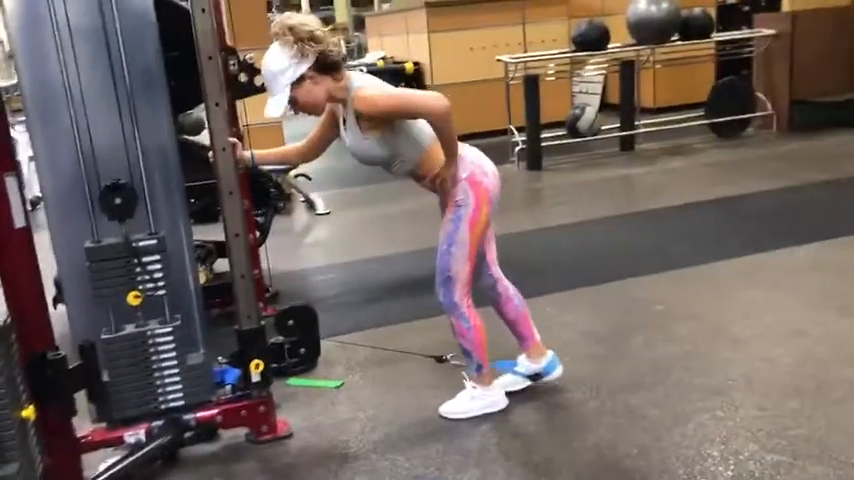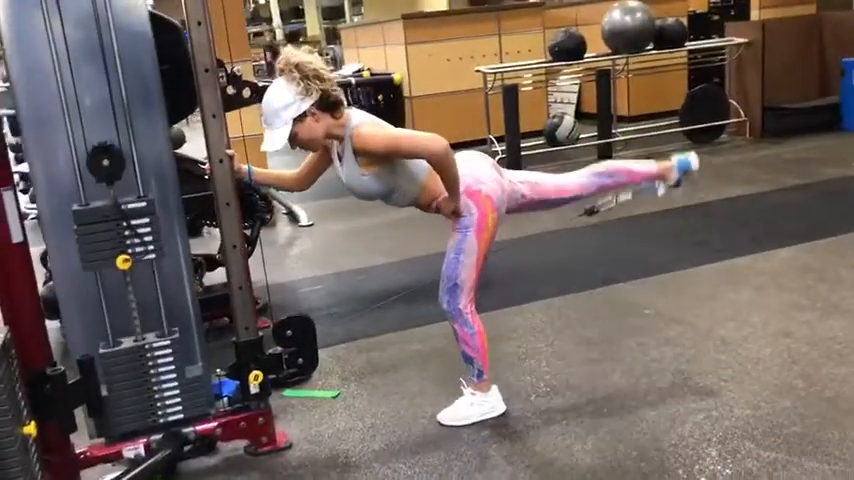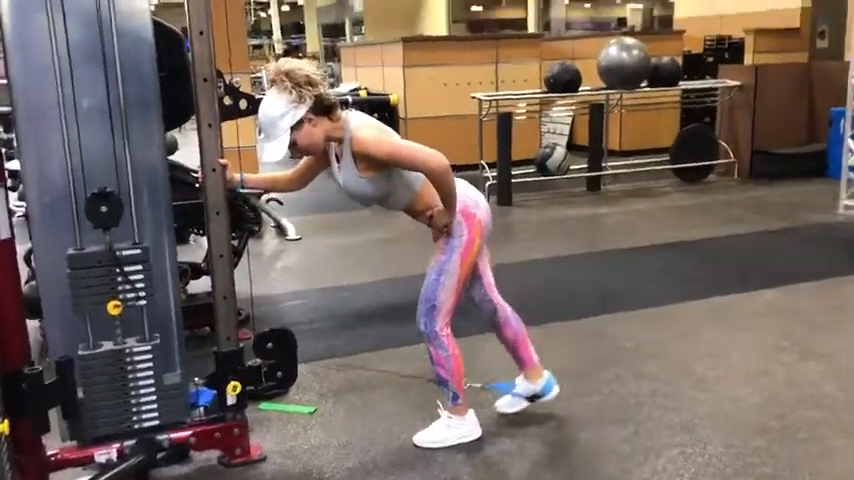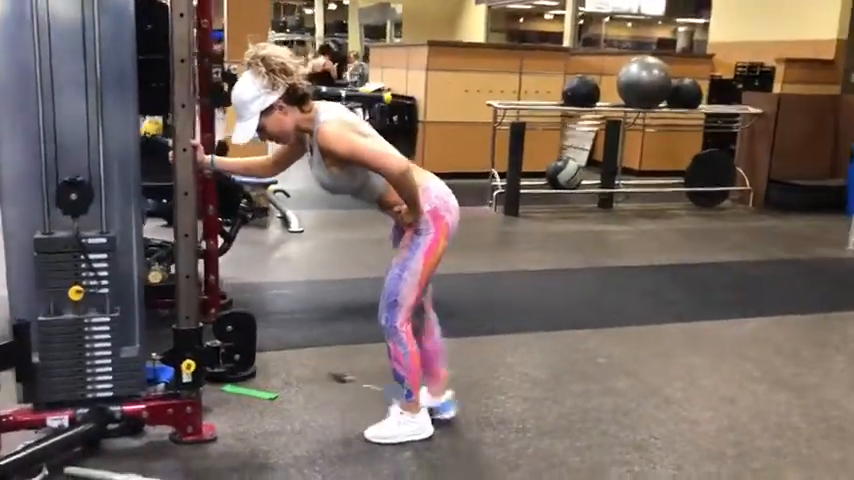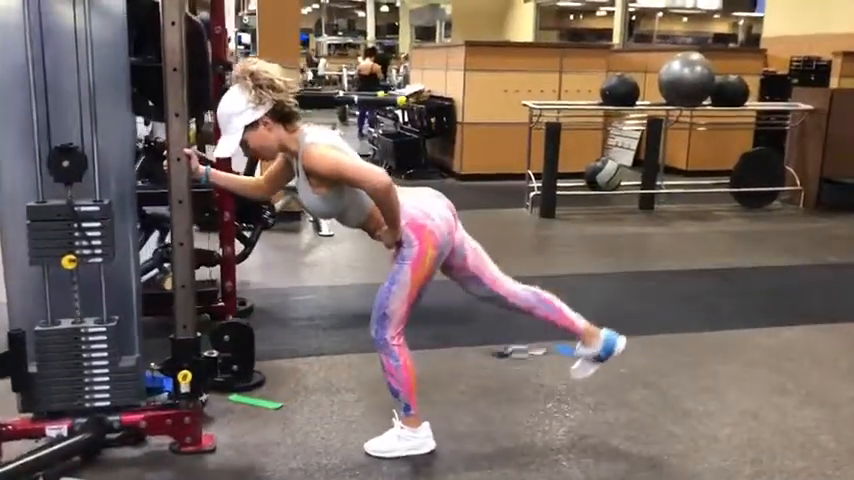
dt=1s
person 1, frame 1
left shoulder: (363, 98)
right shoulder: (340, 103)
left elbow: (438, 105)
right elbow: (304, 152)
left wrist: (450, 164)
right wrist: (247, 157)
left hip: (467, 180)
right hip: (461, 180)
left knee: (452, 293)
right knee: (488, 277)
left ankle: (485, 389)
right ankle: (537, 357)
person 1, frame 2
left shoulder: (361, 135)
right shoulder: (334, 139)
left elbow: (437, 146)
right elbow: (299, 181)
left wrist: (453, 198)
right wrist: (246, 172)
left hip: (473, 195)
right hip: (473, 179)
left knee: (456, 303)
right knee: (577, 185)
left ankle: (482, 394)
right ankle: (666, 170)
person 1, frame 3
left shoulder: (360, 137)
right shoulder: (331, 142)
left elbow: (437, 163)
right elbow: (293, 181)
left wrist: (448, 212)
right wrist: (237, 180)
left hip: (461, 215)
right hip: (454, 216)
left knee: (432, 322)
right knee: (488, 300)
left ankle: (460, 419)
right ankle: (535, 378)
person 1, frame 4
left shoulder: (330, 131)
right shoulder: (307, 128)
left elbow: (399, 167)
right elbow: (270, 166)
left wrist: (414, 212)
right wrist: (208, 162)
left hip: (429, 211)
right hip: (414, 209)
left knee: (394, 316)
right knee: (413, 307)
left ankle: (413, 415)
right ankle: (436, 393)
person 1, frame 5
left shoulder: (312, 150)
right shoulder: (293, 149)
left elbow: (379, 181)
right elbow: (262, 188)
left wrist: (392, 230)
right wrist: (205, 173)
left hip: (419, 227)
right hip: (427, 213)
left knee: (386, 332)
right knee: (503, 289)
left ankle: (412, 430)
right ankle: (594, 337)
